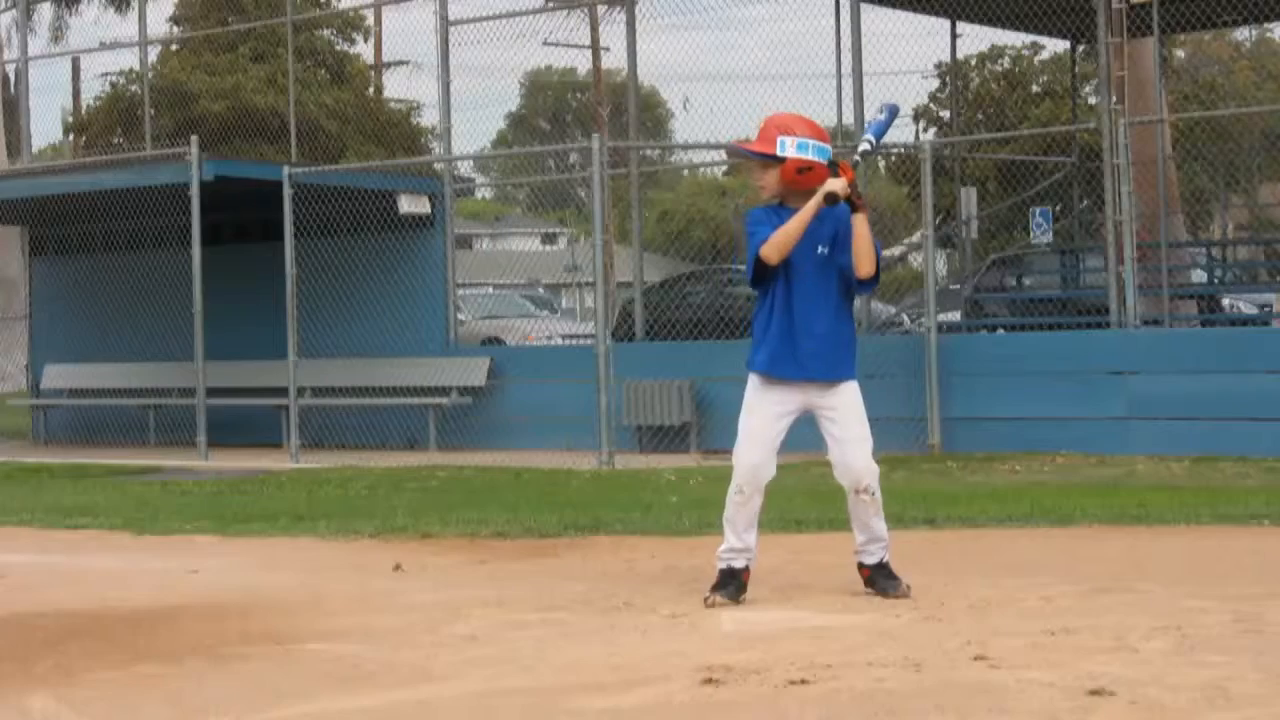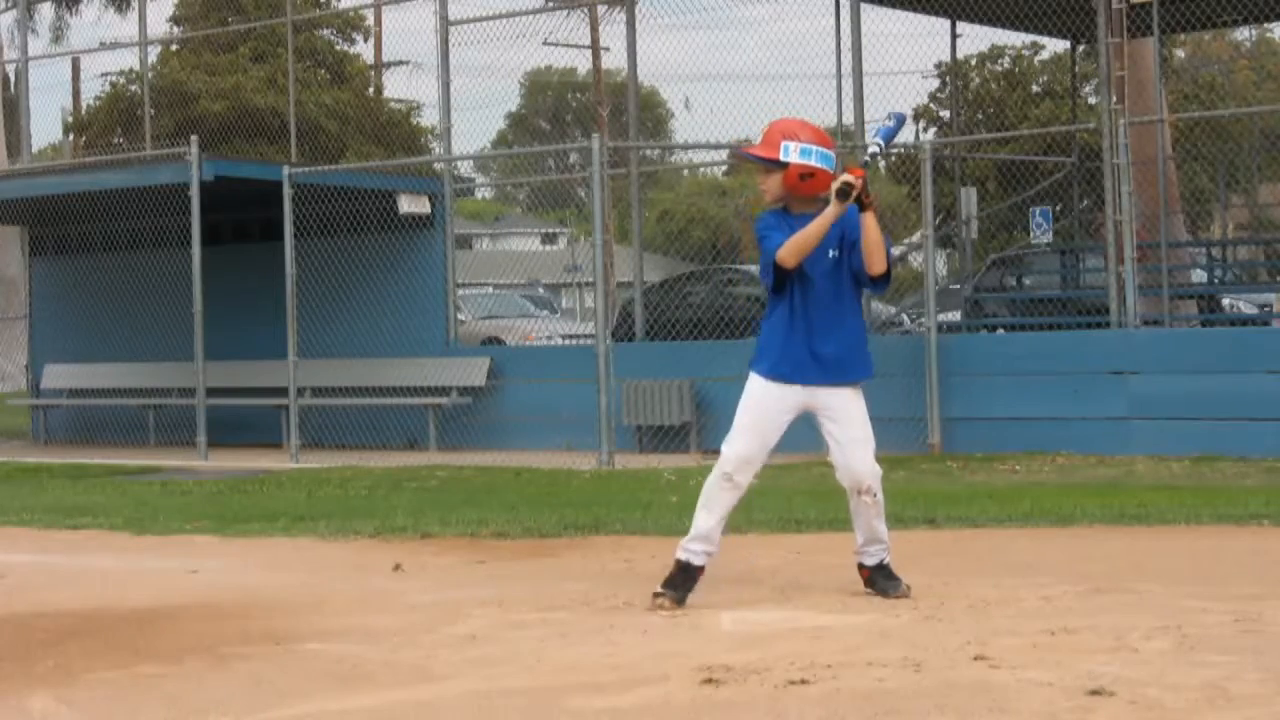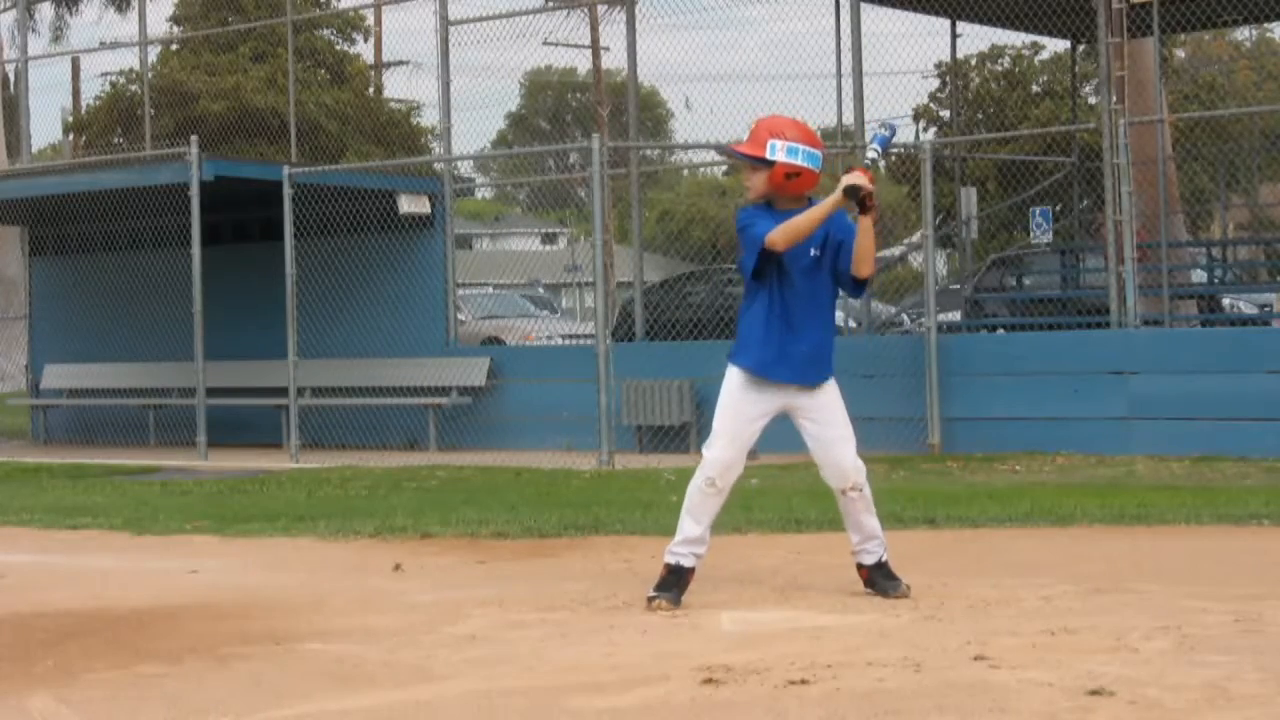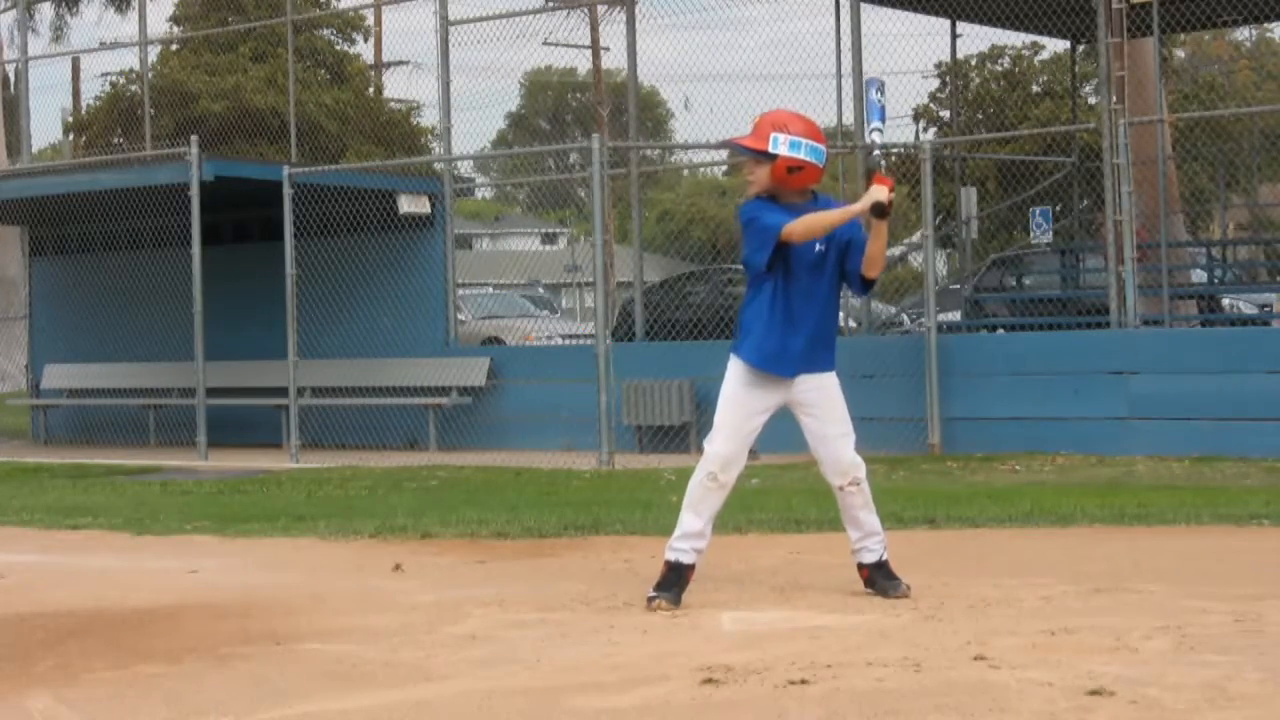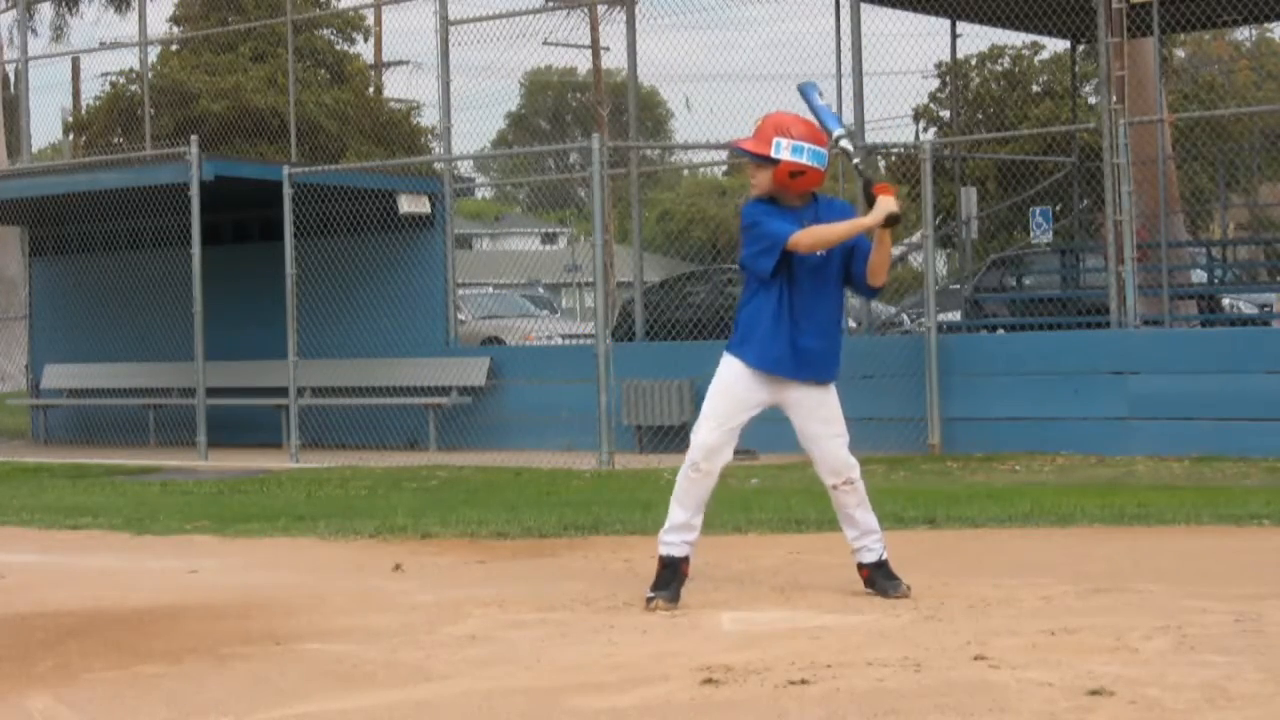
dt=0.5s
person 1, frame 1
left shoulder: (840, 219)
right shoulder: (761, 218)
left elbow: (865, 271)
right elbow: (771, 254)
left wrist: (856, 206)
right wrist: (817, 200)
left hip: (833, 371)
right hip: (773, 370)
left knee: (859, 470)
right knee: (749, 470)
left ankle: (874, 562)
right ankle: (733, 567)
person 1, frame 2
left shoulder: (850, 223)
right shoulder: (769, 224)
left elbow: (877, 268)
right elbow: (789, 257)
left wrist: (864, 207)
right wrist: (836, 207)
left hip: (838, 374)
right hip: (776, 371)
left knee: (862, 471)
right knee: (735, 461)
left ankle: (874, 562)
right ankle: (689, 562)
person 1, frame 3
left shoulder: (832, 223)
right shoulder: (750, 218)
left elbow: (861, 271)
right elbow: (779, 240)
left wrist: (864, 210)
right wrist: (837, 199)
left hip: (813, 373)
right hip: (753, 370)
left knee: (847, 470)
right knee: (718, 465)
left ankle: (873, 562)
right ankle: (678, 565)
person 1, frame 4
left shoulder: (836, 214)
right shoulder: (754, 212)
left elbow: (868, 272)
right elbow: (796, 231)
left wrist: (880, 217)
right wrist: (861, 206)
left hip: (815, 368)
right hip: (755, 363)
left knee: (845, 465)
right knee: (719, 462)
left ankle: (873, 562)
right ankle: (678, 564)
person 1, frame 5
left shoulder: (837, 213)
right shoulder: (756, 215)
left elbow: (873, 280)
right elbow: (803, 242)
left wrist: (884, 227)
right wrist: (870, 220)
left hip: (812, 368)
right hip: (748, 361)
left knee: (839, 466)
right knee: (704, 453)
left ankle: (873, 561)
right ankle: (673, 559)
